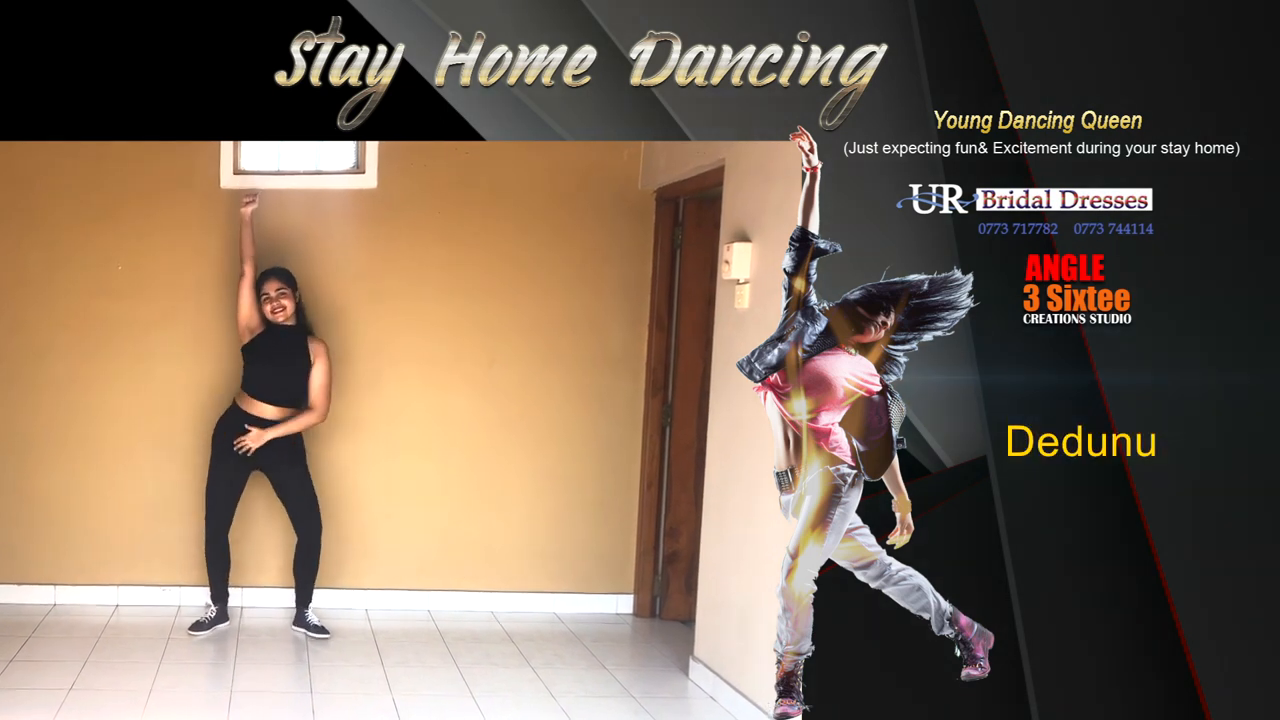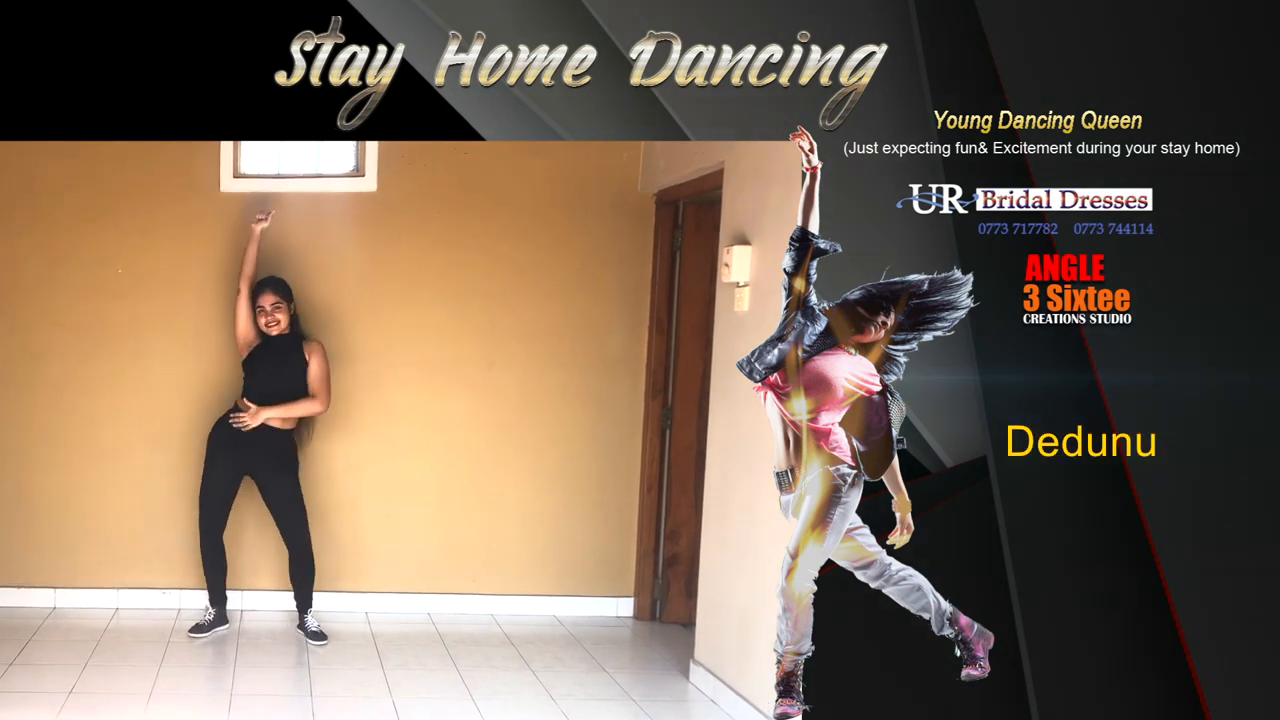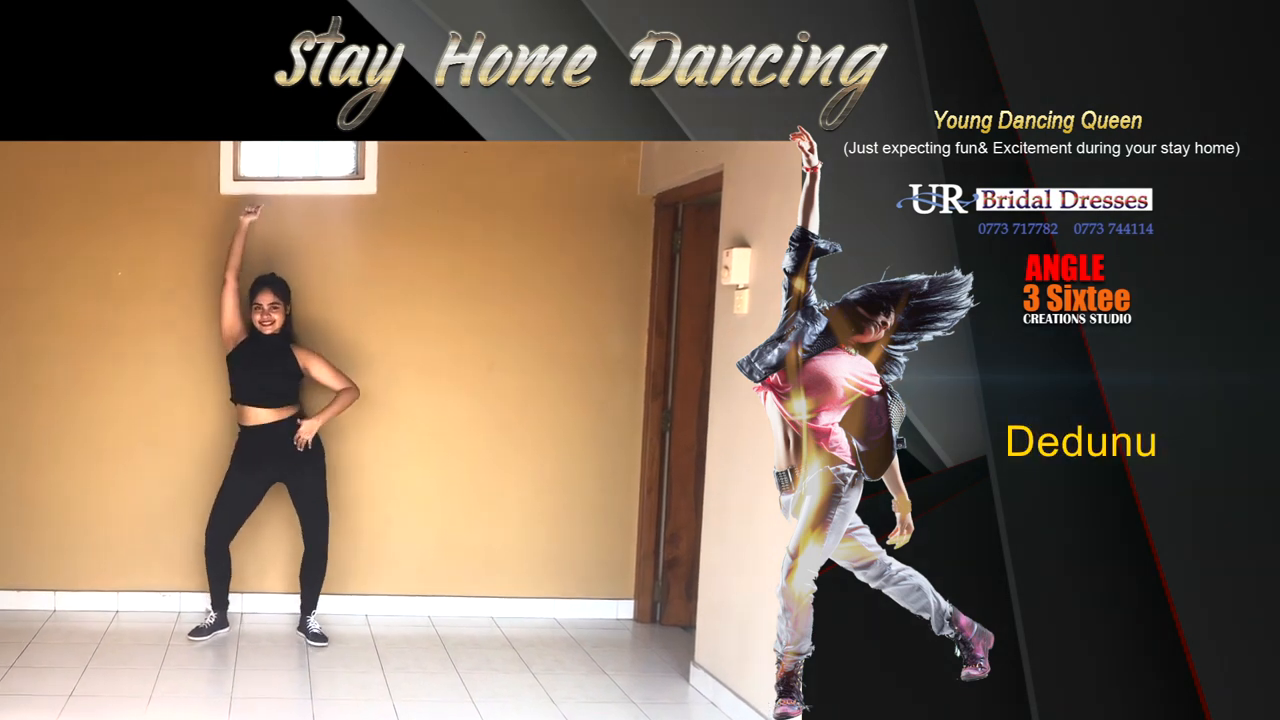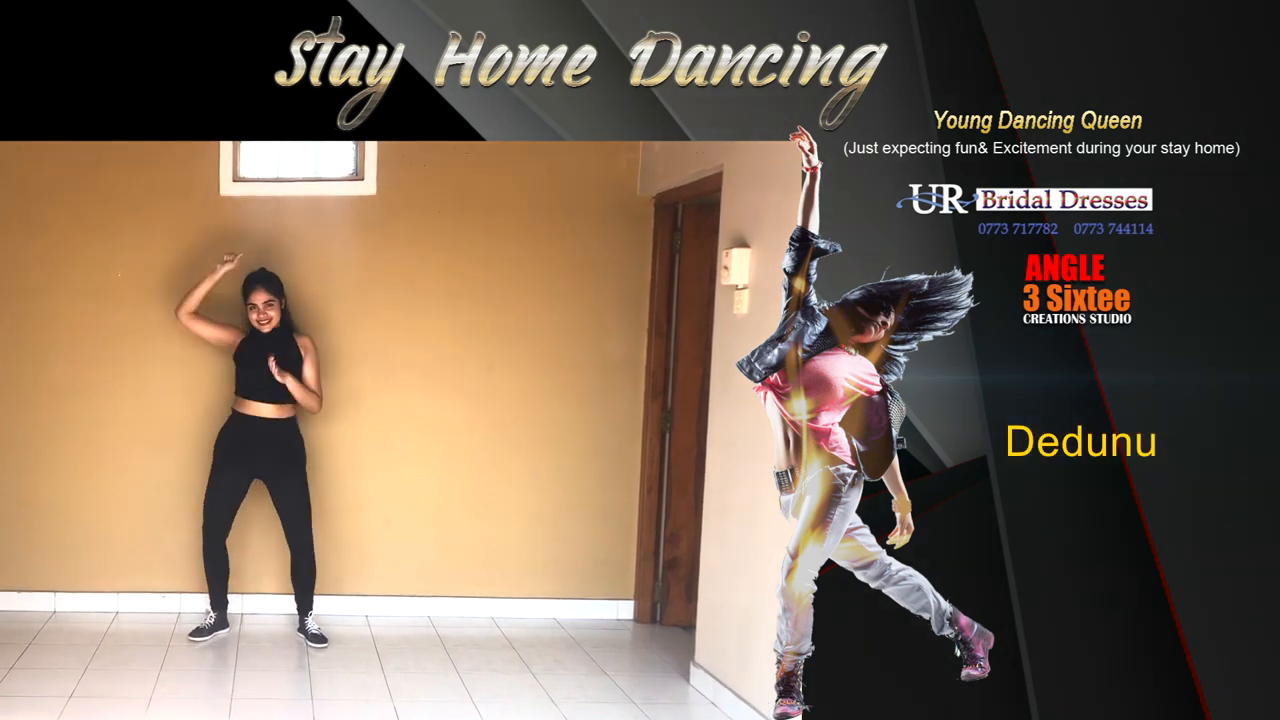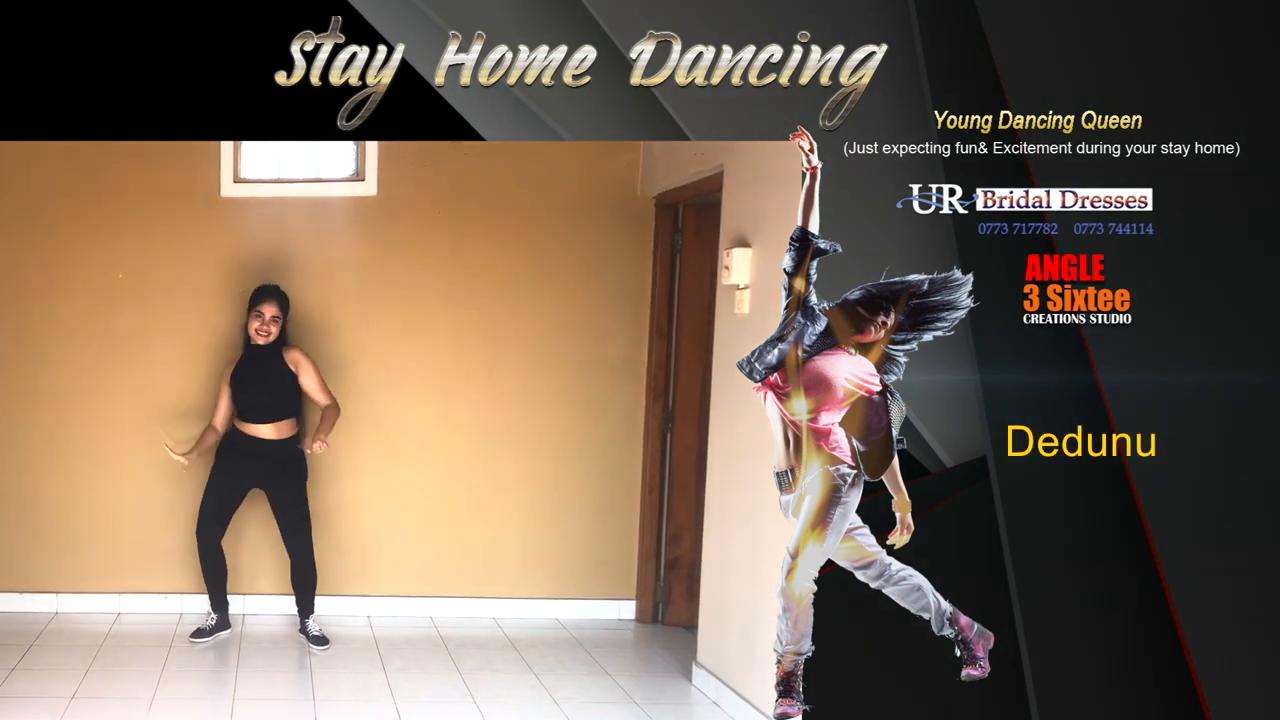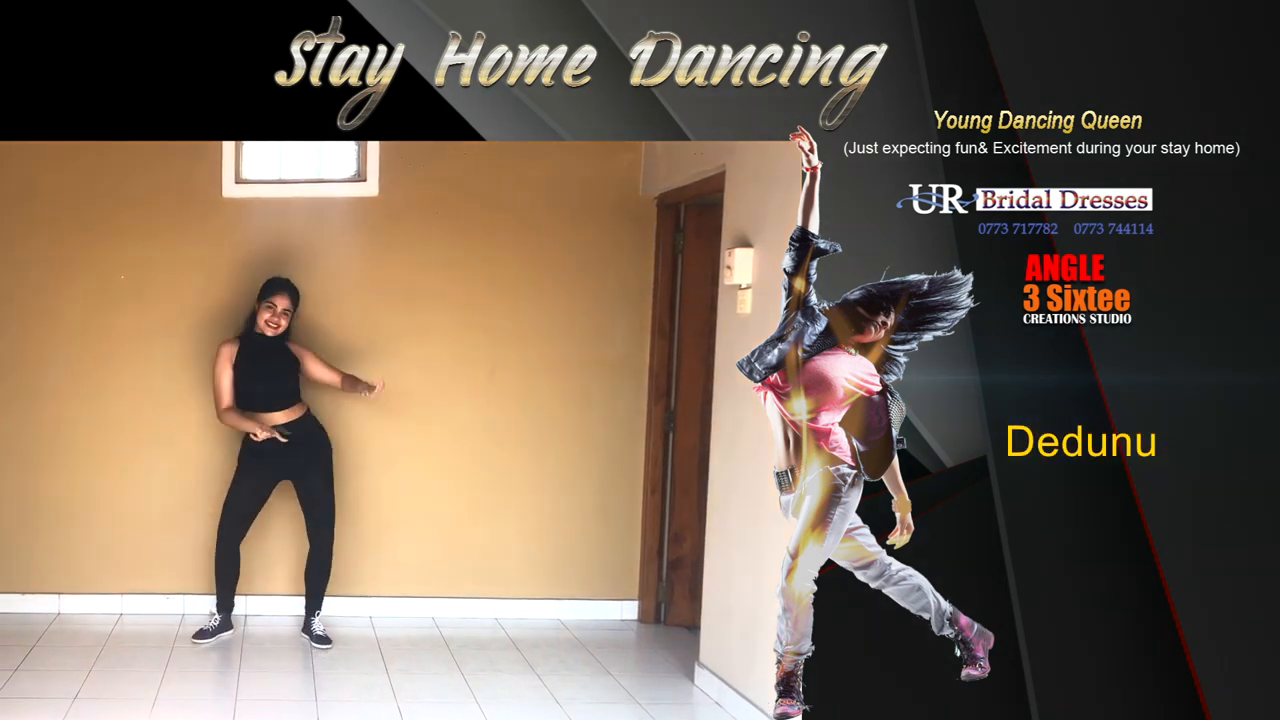
dt=0.3s
person 1, frame 1
left shoulder: (868, 378)
right shoulder: (805, 317)
left elbow: (880, 446)
right elbow: (806, 243)
left wrist: (902, 504)
right wrist: (813, 173)
left hip: (832, 475)
right hip: (791, 481)
left knee: (795, 577)
right knee: (876, 567)
person 1, frame 2
left shoulder: (869, 379)
right shoulder: (804, 319)
left elbow: (881, 445)
right elbow: (805, 242)
left wrist: (902, 503)
right wrist: (813, 173)
left hip: (832, 473)
right hip: (791, 481)
left knee: (795, 576)
right knee: (876, 566)
person 1, frame 3
left shoulder: (869, 378)
right shoulder: (805, 319)
left elbow: (881, 446)
right elbow: (807, 243)
left wrist: (903, 504)
right wrist: (813, 173)
left hip: (832, 475)
right hip: (791, 481)
left knee: (795, 577)
right knee: (876, 566)
person 1, frame 4
left shoulder: (869, 380)
right shoulder: (806, 318)
left elbow: (881, 446)
right elbow: (805, 242)
left wrist: (903, 504)
right wrist: (814, 172)
left hip: (832, 474)
right hip: (791, 480)
left knee: (796, 576)
right knee: (876, 566)
person 1, frame 5
left shoulder: (868, 379)
right shoulder: (804, 320)
left elbow: (881, 445)
right elbow: (806, 243)
left wrist: (902, 503)
right wrist: (813, 172)
left hip: (832, 474)
right hip: (792, 481)
left knee: (795, 577)
right knee: (876, 567)
person 1, frame 6
left shoulder: (868, 379)
right shoulder: (806, 318)
left elbow: (880, 447)
right elbow: (806, 243)
left wrist: (902, 504)
right wrist: (813, 173)
left hip: (832, 474)
right hip: (791, 481)
left knee: (795, 576)
right knee: (876, 566)
person 2, frame 1
left shoulder: (314, 348)
right shoulder: (254, 334)
left elbow: (318, 412)
right elbow: (247, 272)
left wrist: (267, 433)
right wrist: (246, 219)
left hip: (284, 441)
right hip: (234, 432)
left knee: (310, 527)
right knee: (216, 523)
left ankle: (303, 611)
right ankle: (218, 607)
person 2, frame 2
left shoulder: (309, 349)
right shoulder: (252, 347)
left elbow: (319, 398)
right elbow: (242, 288)
left wrist: (267, 412)
right wrist: (257, 234)
left hip: (276, 449)
right hip: (230, 439)
left knee: (298, 540)
right knee: (210, 528)
left ankle: (305, 616)
right ankle: (217, 611)
person 2, frame 3
left shoulder: (296, 354)
right shoulder: (237, 340)
left elbow: (349, 390)
right elbow: (229, 279)
left wrist: (316, 421)
right wrist: (243, 227)
left hip: (297, 447)
right hip: (252, 449)
left knee: (317, 539)
right knee: (217, 534)
left ankle: (308, 618)
right ankle: (219, 614)
person 2, frame 4
left shoulder: (300, 344)
right shoulder: (240, 342)
left elbow: (315, 402)
right elbow: (186, 314)
left wrist: (284, 377)
right wrist: (219, 273)
left hip: (283, 445)
right hip: (236, 441)
left knee: (300, 537)
right knee: (213, 531)
left ankle: (306, 618)
right ankle: (218, 615)
person 2, frame 5
left shoulder: (294, 358)
right shoulder: (236, 369)
left elbow: (330, 406)
right elbow: (217, 425)
left wrist: (320, 434)
right wrist: (191, 454)
left hip: (286, 460)
right hip: (236, 456)
left knee: (301, 546)
right knee: (207, 534)
left ankle: (307, 620)
right ankle: (219, 615)
person 2, frame 6
left shoulder: (293, 352)
right shoulder: (231, 350)
left elbow: (339, 380)
right elbow: (224, 410)
left wrist: (361, 387)
right wrist: (252, 425)
left hip: (308, 443)
right hip: (260, 448)
left knee: (322, 535)
right knee: (228, 533)
left ankle: (312, 619)
right ankle: (222, 616)
